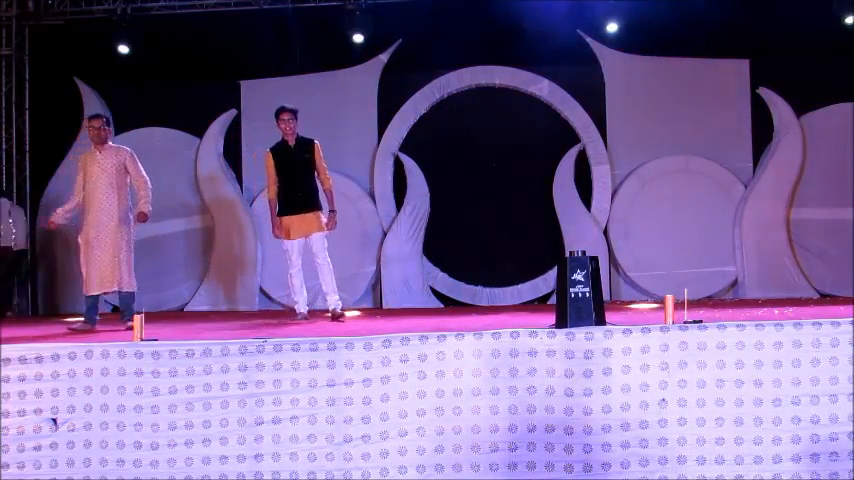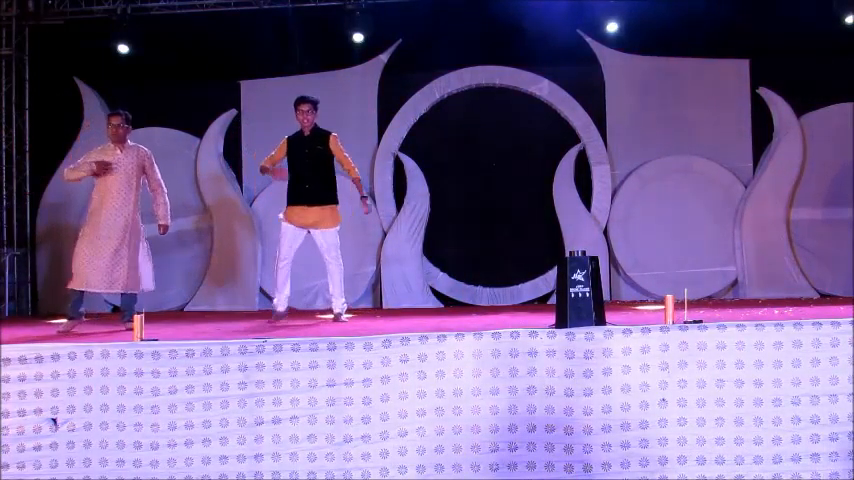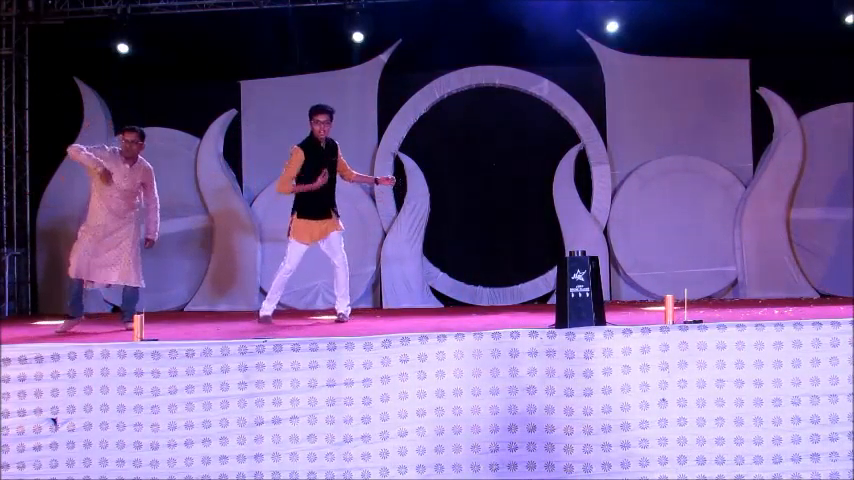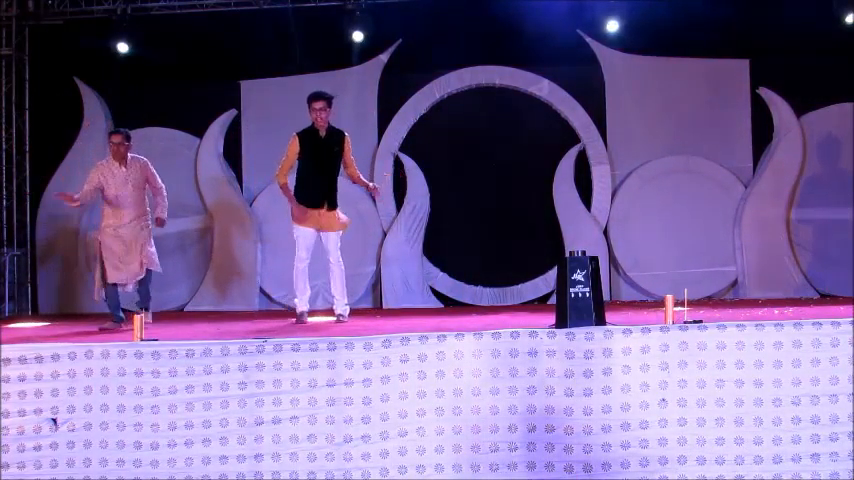
dt=0.5s
person 1, frame 1
left shoulder: (312, 146)
right shoulder: (273, 153)
left elbow: (325, 179)
right elbow: (272, 189)
left wrist: (332, 210)
right wrist: (274, 221)
left hip: (313, 213)
right hip: (288, 217)
left knee: (321, 258)
right knee: (294, 264)
left ankle: (334, 305)
right ankle: (301, 309)
person 1, frame 2
left shoulder: (329, 138)
right shoulder: (289, 142)
left elbow: (350, 168)
right elbow: (264, 165)
left wrist: (362, 195)
right wrist: (271, 170)
left hip: (325, 210)
right hip: (295, 210)
left knee: (332, 259)
right knee: (284, 257)
left ankle: (338, 308)
right ankle: (280, 306)
person 1, frame 3
left shoulder: (333, 147)
right shoulder: (300, 150)
left elbow: (347, 173)
right elbow: (282, 186)
left wrist: (377, 180)
right wrist: (314, 185)
left hip: (329, 219)
right hip: (305, 220)
left knee: (341, 262)
right knee: (289, 266)
left ankle: (342, 309)
right ankle: (266, 310)
person 1, frame 4
left shoulder: (341, 138)
right shoulder: (299, 139)
left elbow: (351, 170)
right elbow: (282, 175)
left wrist: (367, 185)
right wrist: (293, 202)
left hip: (331, 209)
right hip: (305, 208)
left knee: (335, 259)
right knee: (302, 258)
left ankle: (341, 309)
right ankle: (302, 308)
person 2, frame 1
left shoulder: (124, 154)
right shoulder: (84, 159)
left elbow: (142, 182)
right elbow: (79, 194)
left wrist: (144, 207)
right wrist: (59, 216)
left hip: (118, 221)
right hip: (93, 223)
left knee: (122, 265)
right knee: (92, 268)
left ankle: (128, 317)
right ankle: (89, 319)
person 2, frame 2
left shoulder: (142, 154)
right shoulder: (99, 154)
left elbow: (157, 188)
right elbow: (68, 174)
left wrist: (163, 218)
right wrist: (93, 167)
left hip: (128, 223)
right hip: (98, 222)
left knee: (129, 268)
right knee: (83, 264)
left ankle: (128, 318)
right ankle: (75, 315)
person 2, frame 3
left shoulder: (145, 169)
right shoulder: (106, 154)
left elbow: (151, 202)
right elbow: (74, 150)
left wrist: (151, 233)
right wrist: (98, 167)
left hip: (126, 225)
right hip: (96, 224)
left knee: (130, 272)
right knee: (78, 266)
left ankle: (129, 318)
right ankle: (74, 315)
person 2, frame 4
left shoulder: (141, 164)
right shoulder: (100, 168)
left elbow: (159, 189)
right elbow: (88, 192)
left wrist: (161, 213)
right wrist: (76, 199)
left hip: (139, 226)
right hip: (112, 229)
left knee: (144, 263)
right knee: (109, 273)
left ankle: (144, 307)
right ankle: (116, 319)
